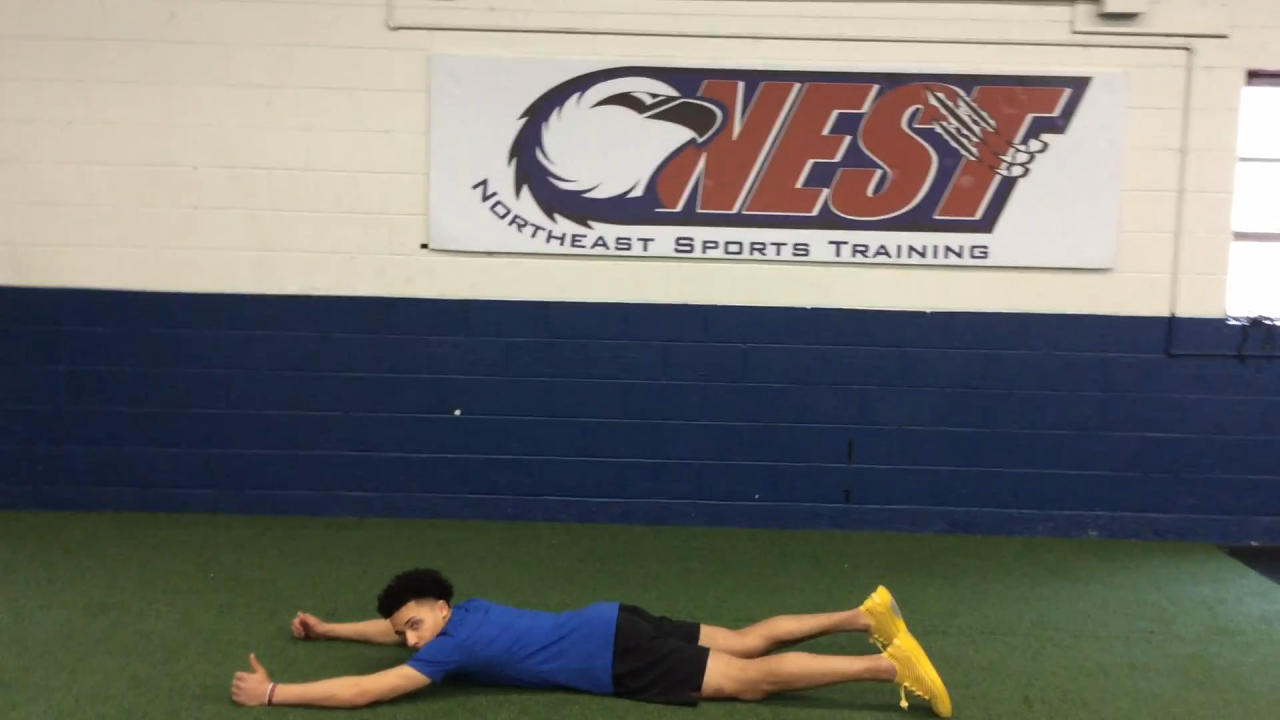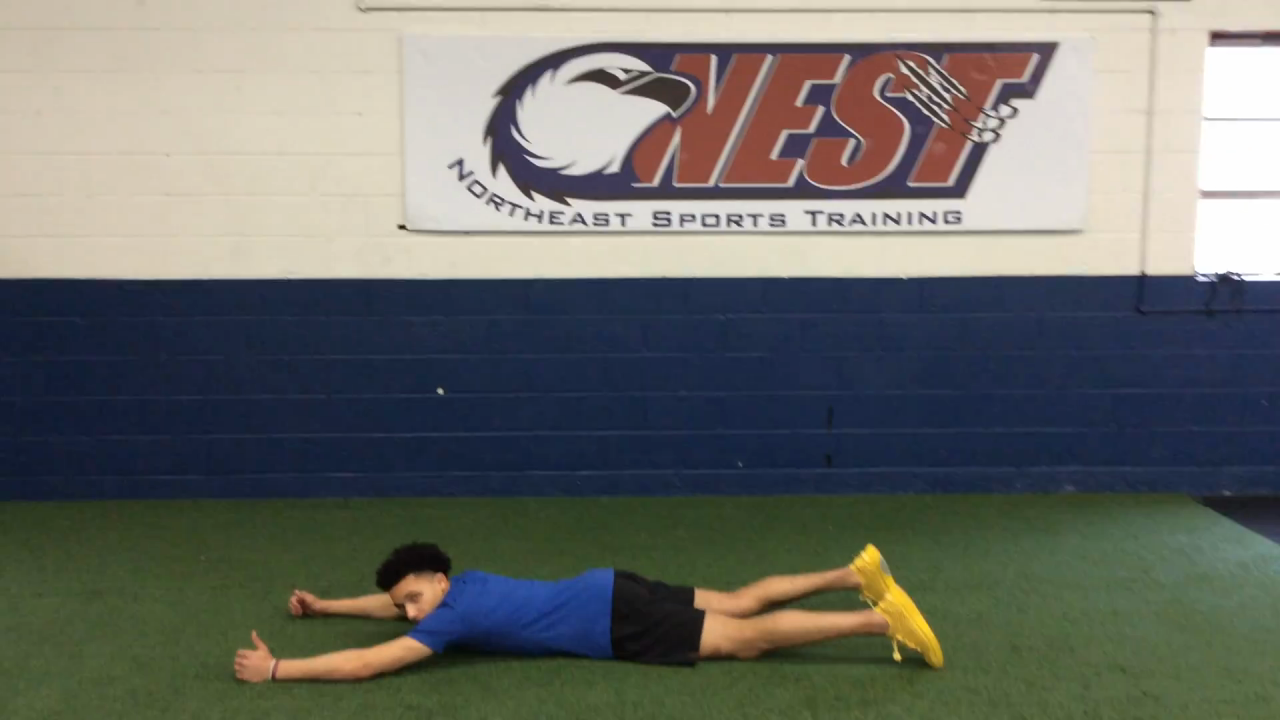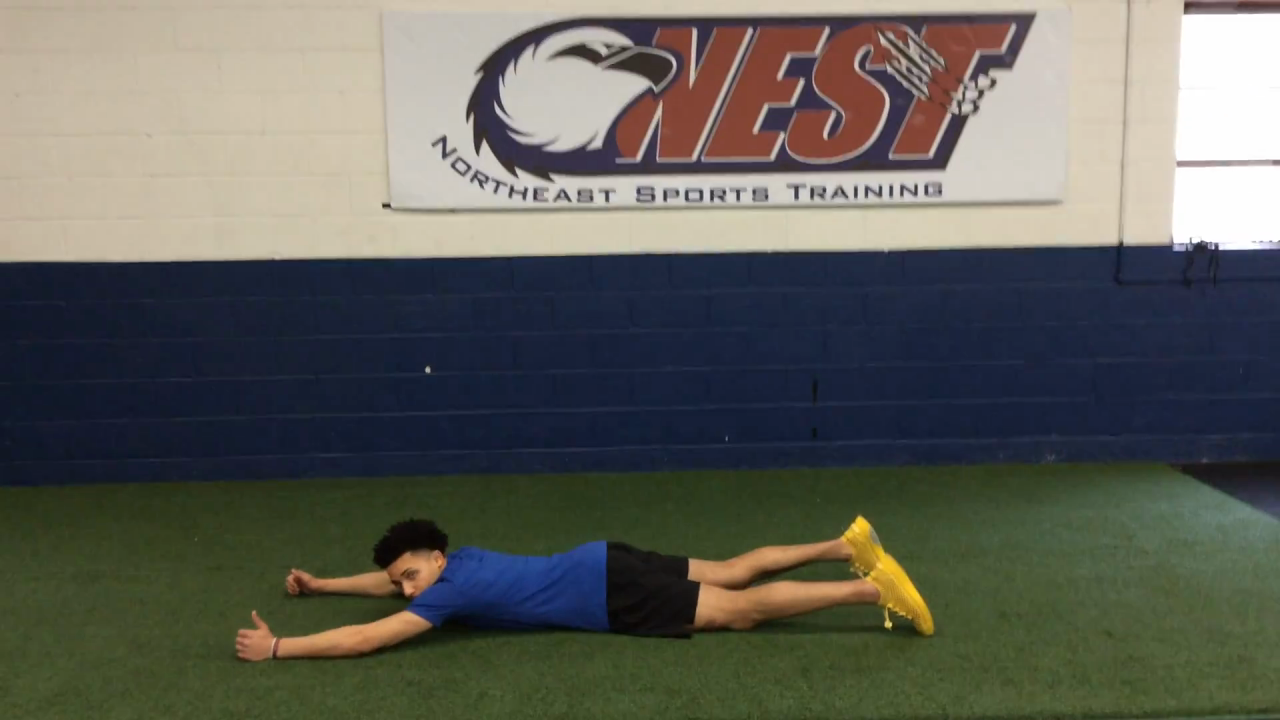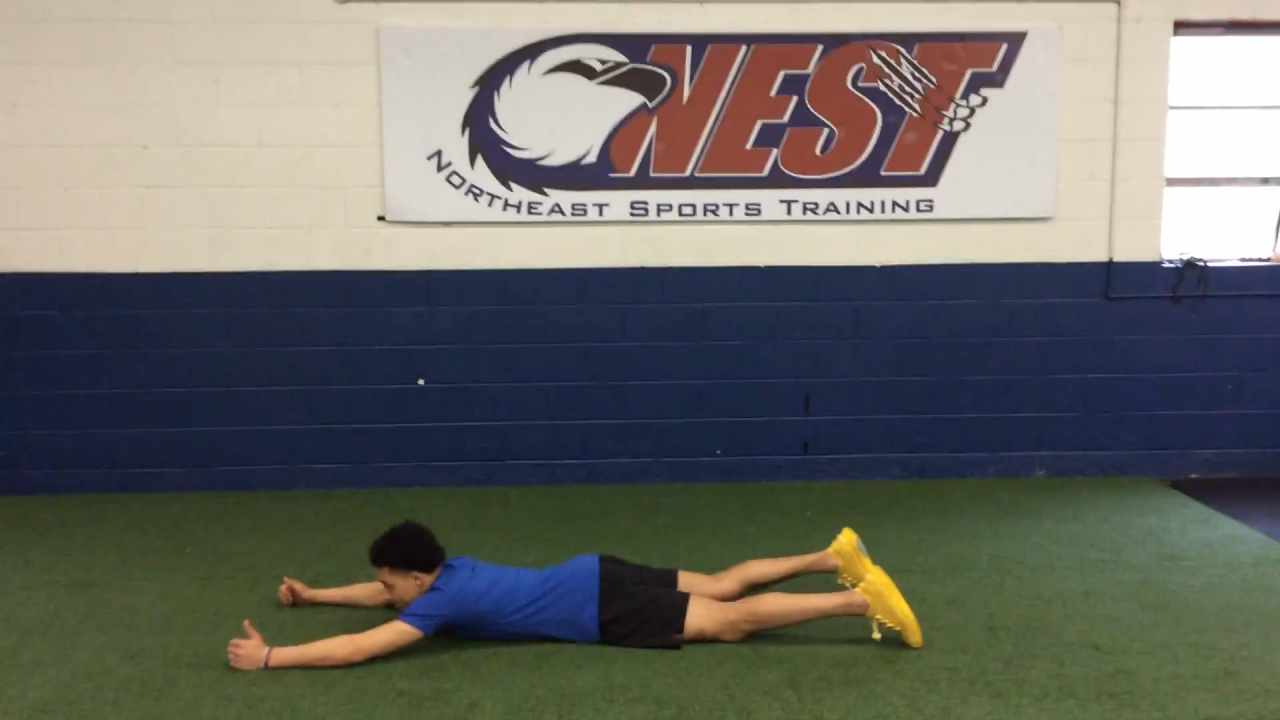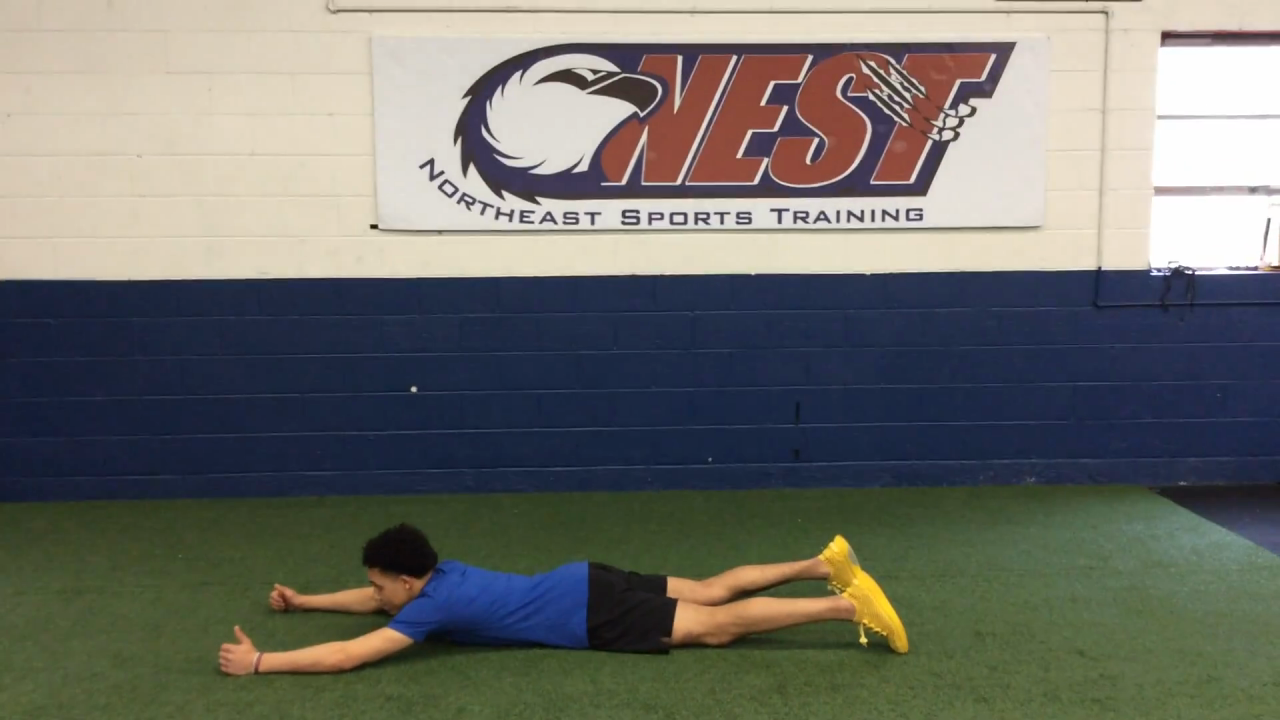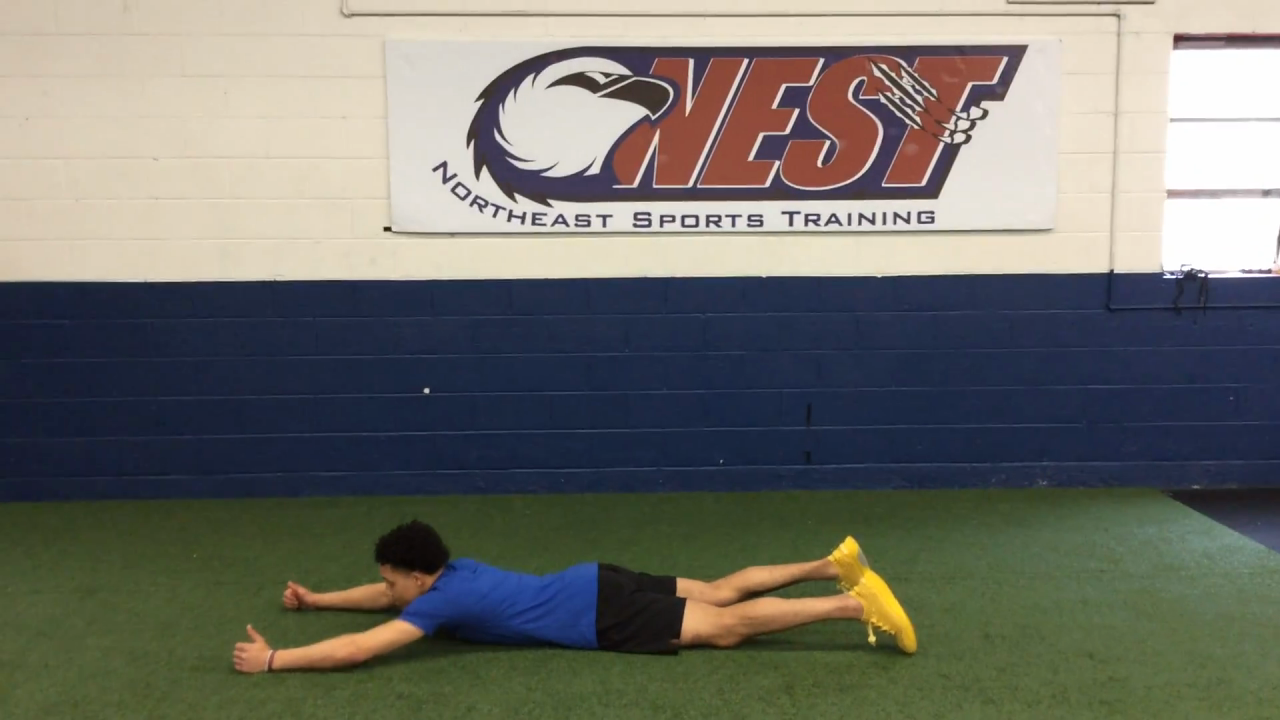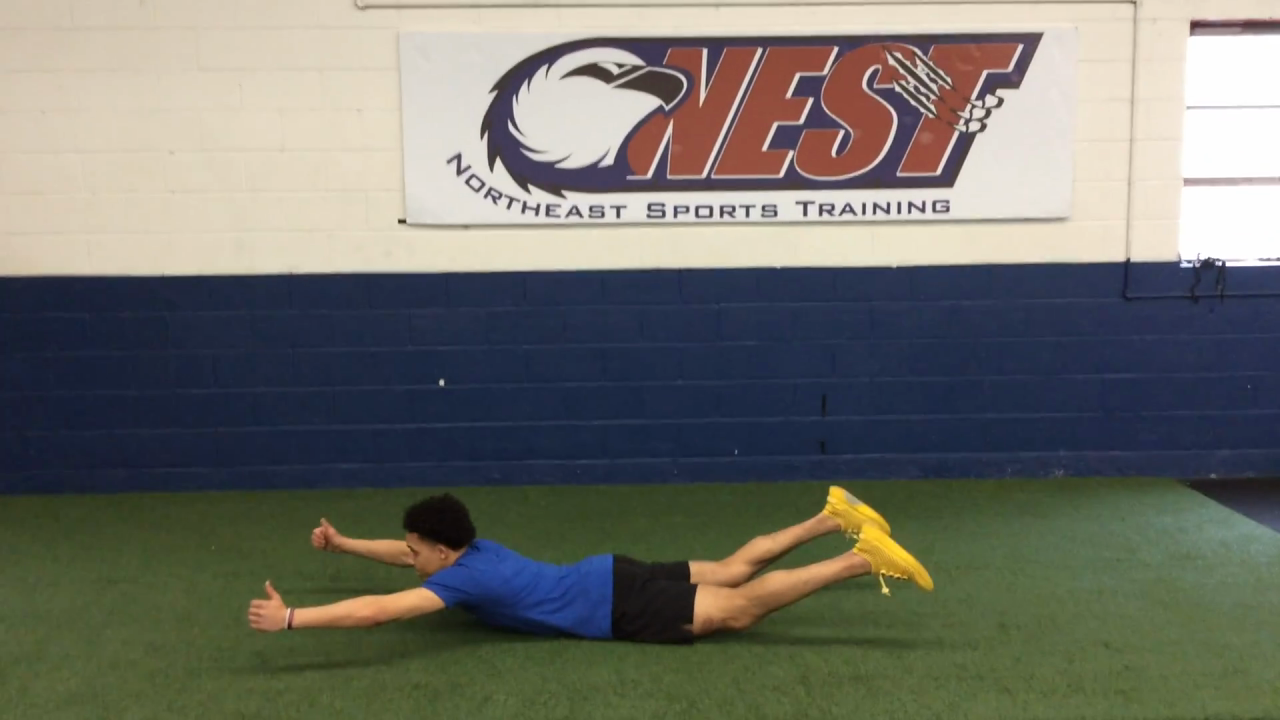
dt=0.3s
person 1, frame 1
left shoulder: (453, 644)
right shoulder: (461, 612)
right elbow: (397, 625)
right wrist: (326, 628)
left hip: (617, 660)
right hip: (614, 627)
right knee: (745, 643)
right ankle: (863, 617)
person 1, frame 2
left shoulder: (454, 614)
right shoulder: (459, 585)
left elbow: (363, 665)
right elbow: (391, 602)
left wrist: (276, 669)
right wrist: (323, 603)
left hip: (615, 622)
right hip: (610, 594)
left knee: (745, 639)
right knee: (739, 602)
left ankle: (878, 618)
right ankle: (855, 573)
person 1, frame 3
left shoulder: (450, 588)
right shoulder: (451, 561)
left elbow: (363, 640)
right elbow: (388, 578)
left wrist: (276, 648)
right wrist: (318, 584)
left hip: (609, 595)
right hip: (602, 565)
left knee: (739, 610)
right knee: (732, 573)
left ankle: (869, 587)
right ankle: (845, 547)
person 1, frame 4
left shoulder: (441, 602)
right shoulder: (446, 569)
left elbow: (357, 649)
right elbow: (383, 594)
left wrist: (268, 657)
right wrist: (312, 594)
left hip: (602, 608)
right hip: (597, 578)
left knee: (729, 623)
right knee: (721, 586)
left ankle: (860, 599)
right ankle: (833, 557)
person 1, frame 5
left shoulder: (432, 607)
right shoulder: (439, 573)
left elbow: (346, 656)
right elbow: (374, 600)
left wrist: (259, 662)
right wrist: (303, 601)
left hip: (591, 617)
right hip: (587, 586)
left knee: (716, 626)
right knee: (712, 592)
left ankle: (847, 604)
right ankle: (822, 563)
person 1, frame 6
left shoulder: (440, 602)
right shoulder: (448, 570)
left elbow: (359, 649)
right elbow: (385, 595)
left wrist: (273, 659)
right wrist: (317, 599)
left hip: (599, 617)
right hip: (594, 587)
left knee: (725, 627)
right knee: (721, 591)
left ankle: (855, 603)
right ankle: (832, 565)
person 1, frame 7
left shoulder: (462, 579)
right shoulder: (472, 547)
left elbow: (379, 610)
right elbow: (411, 555)
left wrist: (290, 618)
right wrist: (344, 544)
left hip: (617, 609)
right hip: (613, 578)
left knee: (739, 610)
right knee: (733, 572)
left ankle: (861, 560)
right ankle: (831, 517)
